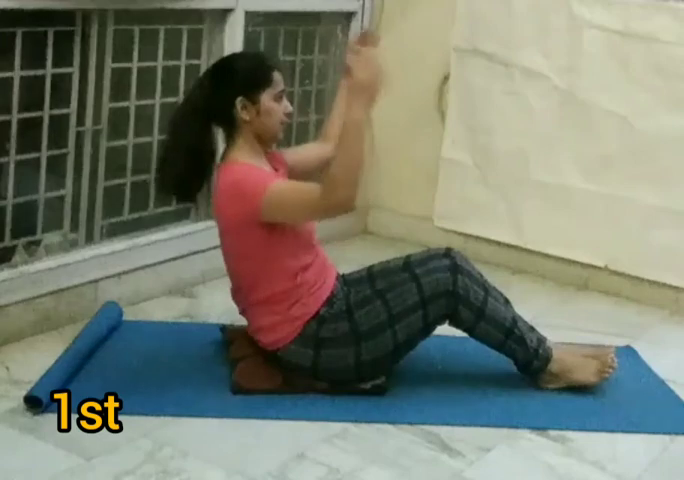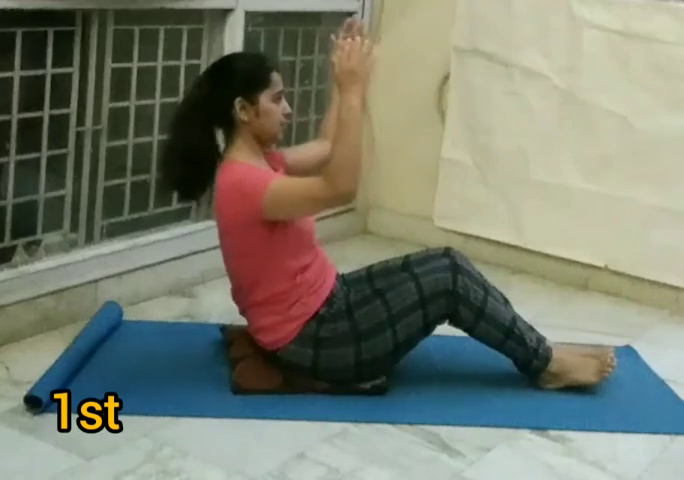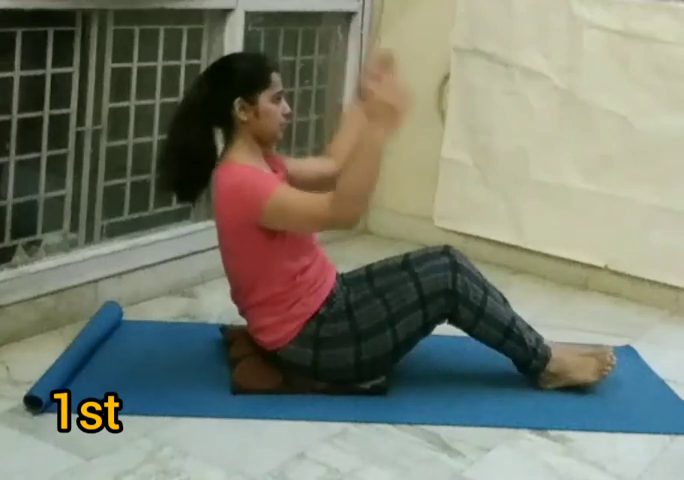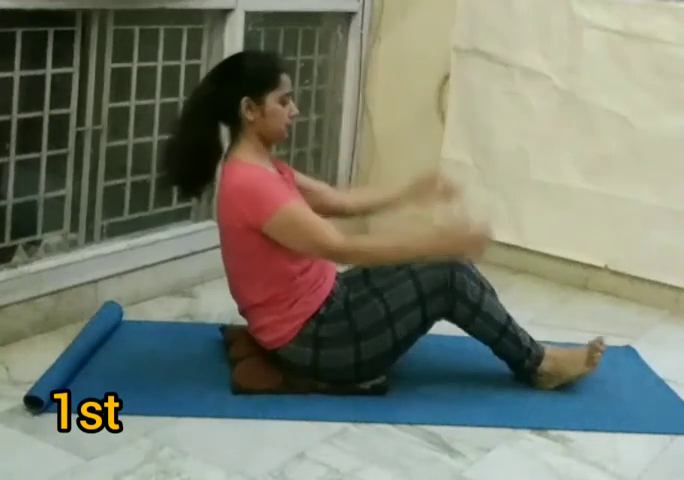
dt=0.3s
person 1, frame 1
left shoulder: (258, 162)
right shoulder: (243, 183)
left elbow: (327, 148)
right elbow: (337, 199)
left wrist: (350, 84)
right wrist: (359, 105)
left hip: (324, 303)
right hip: (311, 338)
left knee: (446, 262)
right knee: (447, 279)
left ankle: (539, 350)
right ankle: (545, 364)
person 1, frame 2
left shoulder: (258, 162)
right shoulder: (243, 183)
left elbow: (325, 149)
right elbow: (339, 188)
left wrist: (345, 84)
right wrist: (352, 95)
left hip: (324, 304)
right hip: (311, 339)
left knee: (445, 261)
right knee: (447, 277)
left ankle: (537, 349)
right ankle: (545, 363)
person 1, frame 3
left shoulder: (255, 164)
right shoulder: (244, 184)
left elbow: (329, 166)
right elbow: (341, 212)
left wrist: (362, 104)
right wrist: (379, 129)
left hip: (323, 304)
right hip: (311, 339)
left knee: (445, 259)
right knee: (447, 278)
left ankle: (536, 350)
right ankle: (544, 364)
person 1, frame 4
left shoulder: (261, 167)
right shoulder: (249, 184)
left elbow: (339, 201)
right elbow: (343, 249)
left wrist: (408, 192)
right wrist: (434, 243)
left hip: (323, 304)
right hip: (311, 339)
left knee: (442, 261)
right knee: (445, 275)
left ankle: (525, 349)
right ankle: (537, 364)
